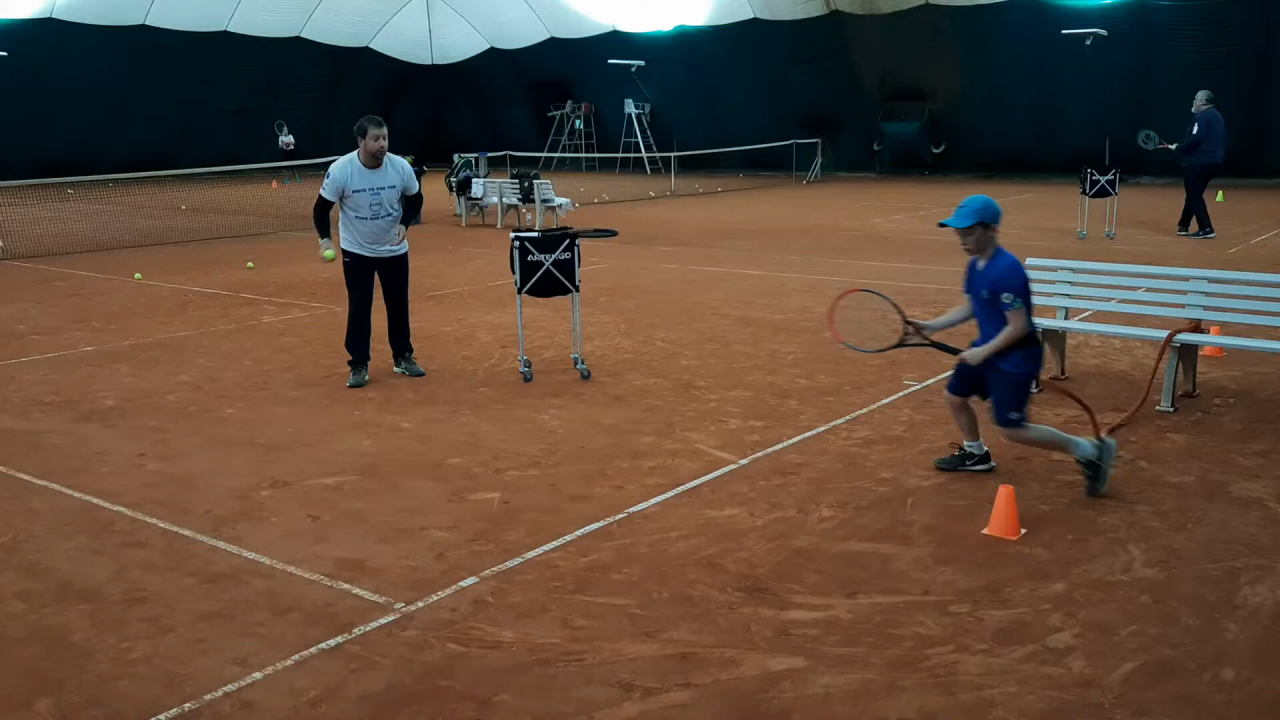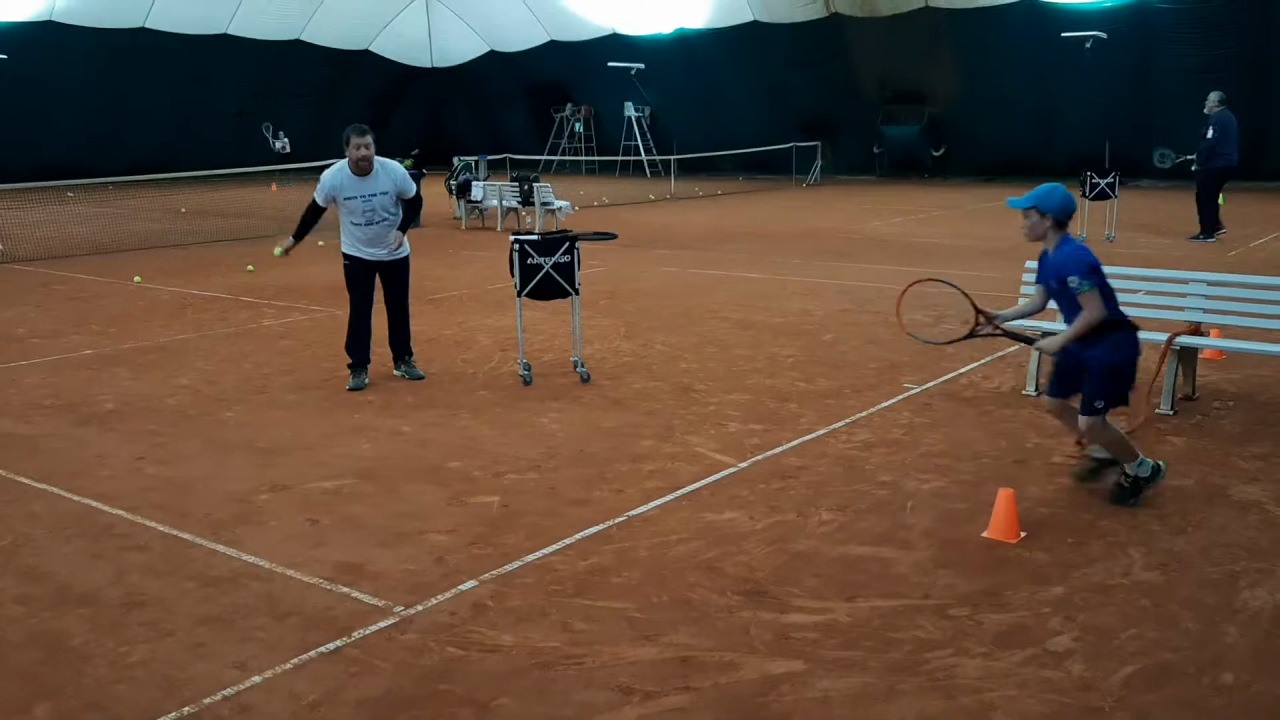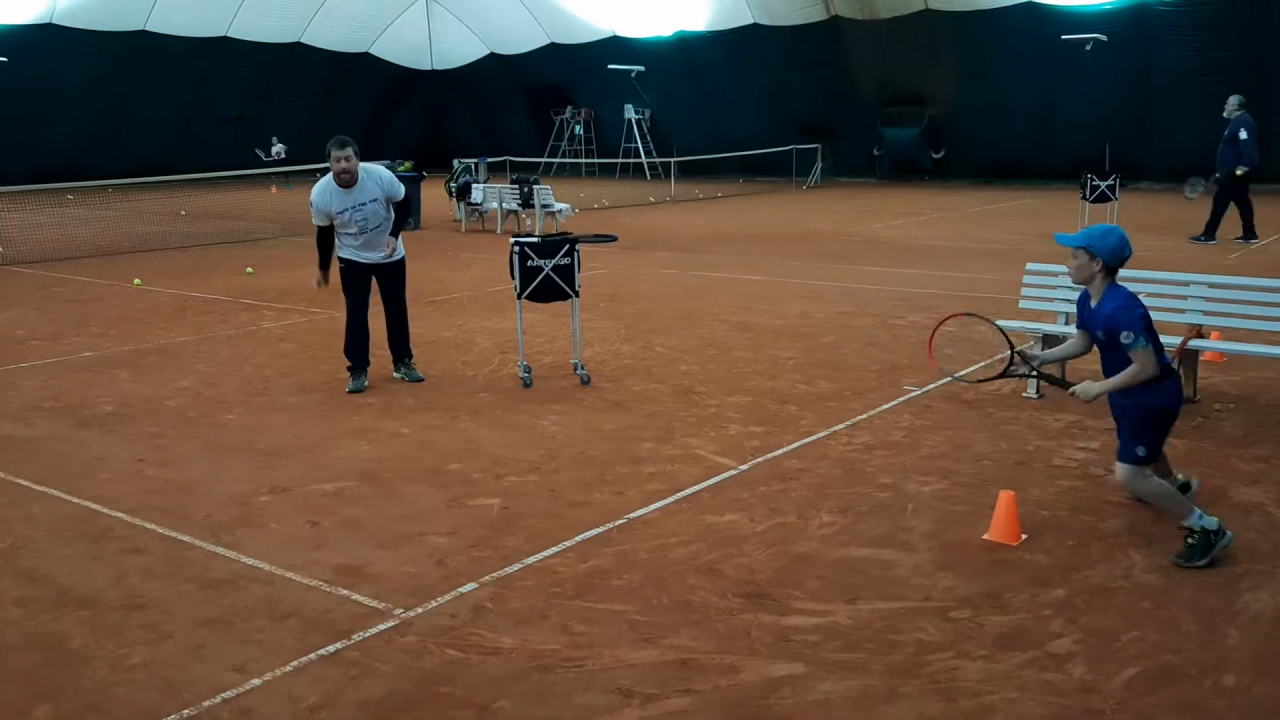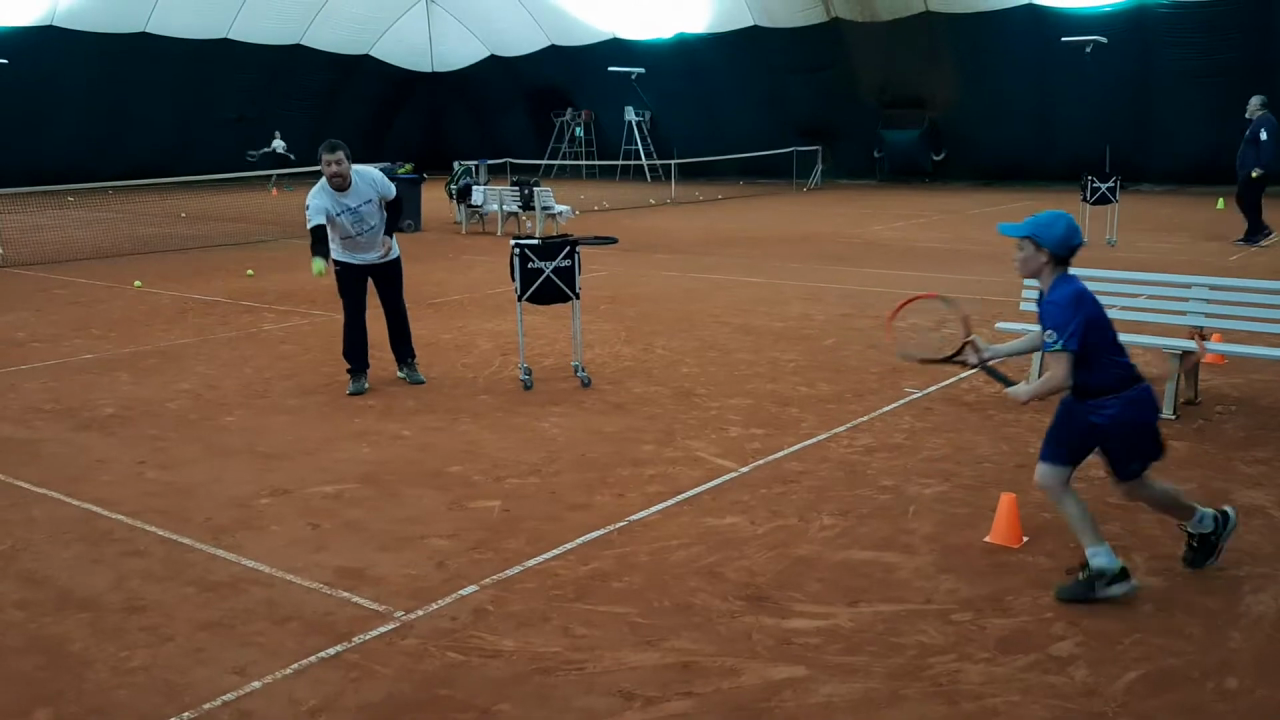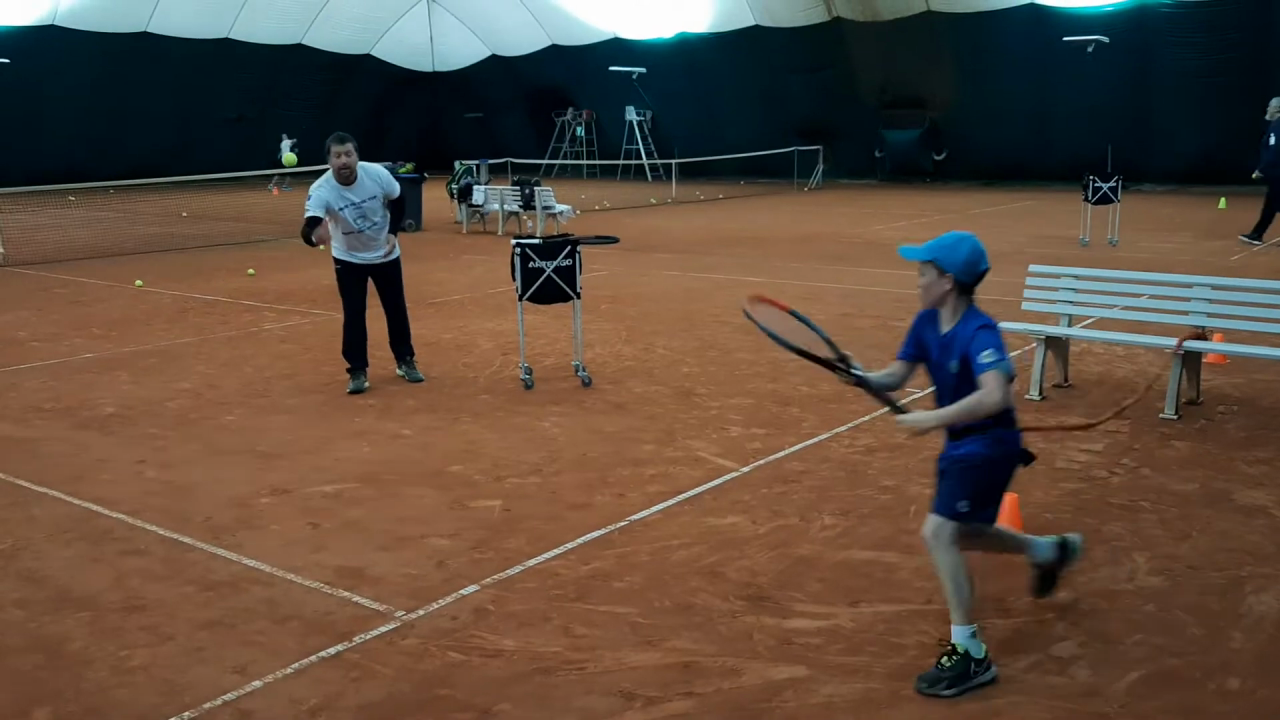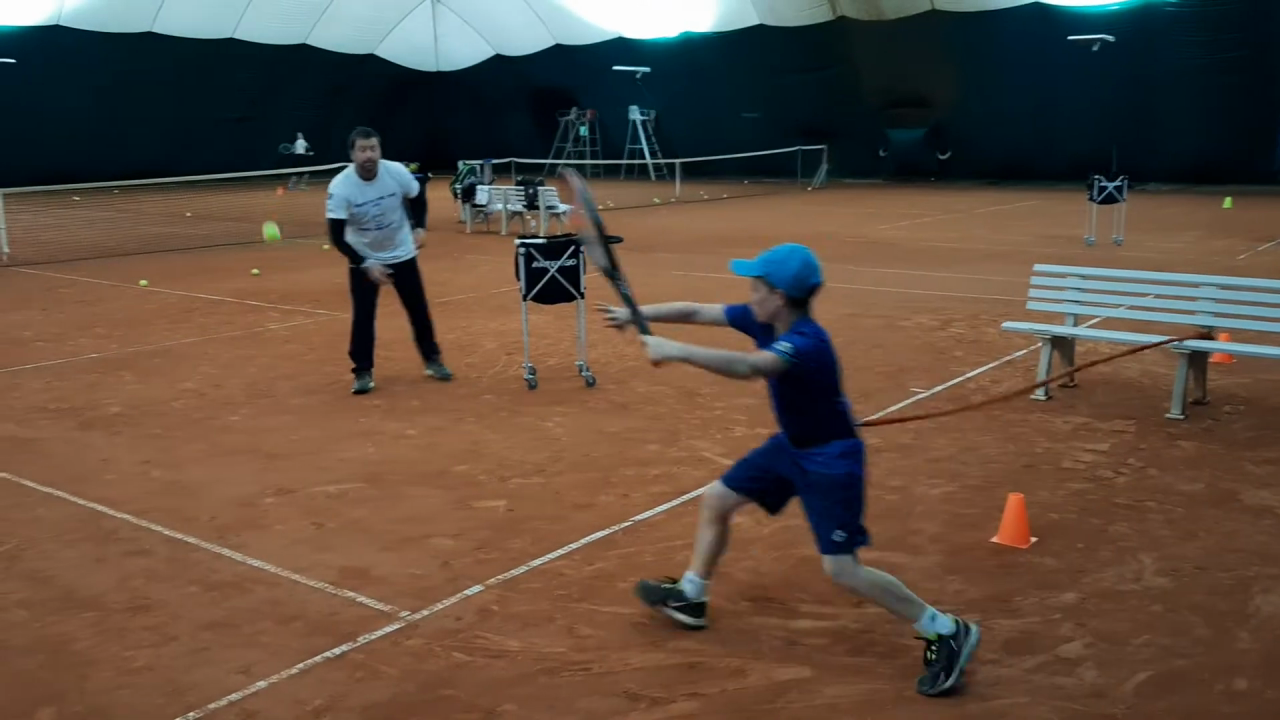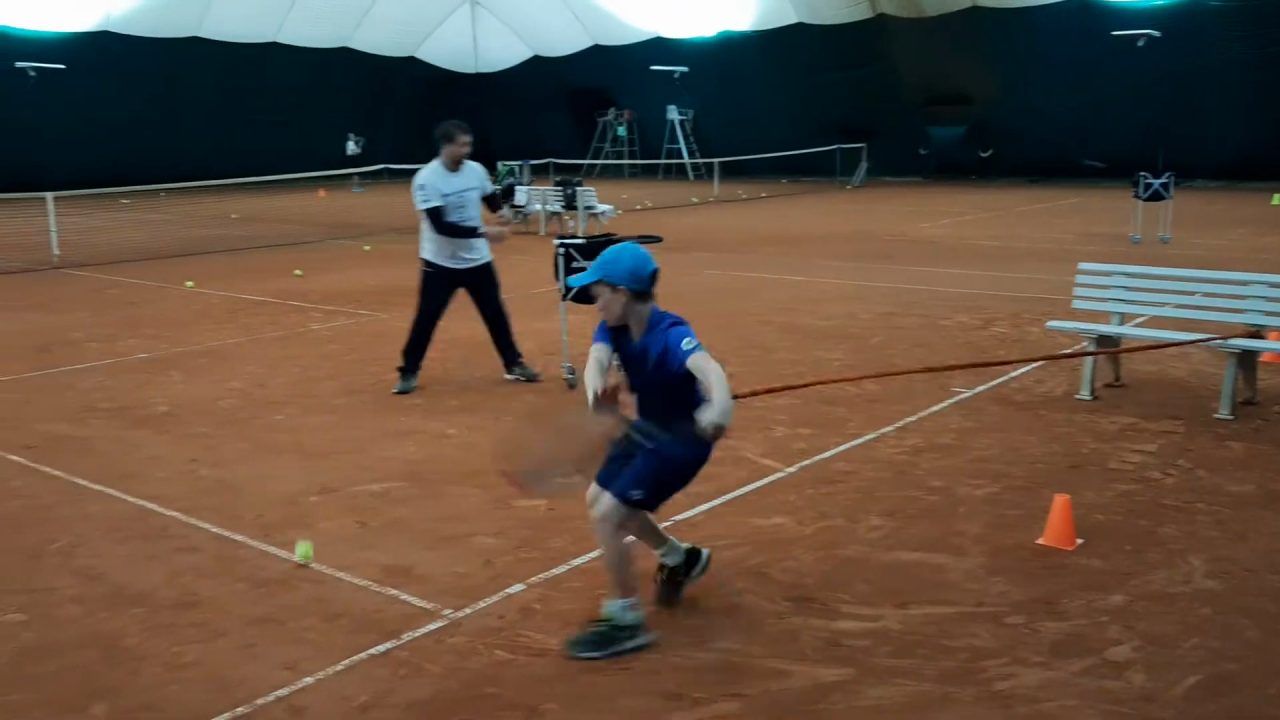
dt=0.3s
person 1, frame 1
left shoulder: (1007, 271)
right shoulder: (975, 266)
left elbow: (1019, 326)
right elbow: (968, 309)
left wrist: (984, 352)
right wrist: (930, 326)
left hip: (1016, 357)
right hip: (988, 351)
left knee: (1013, 431)
right knee: (955, 398)
left ankle: (1092, 451)
right ankle: (976, 453)
person 1, frame 2
left shoulder: (1073, 258)
right shoulder: (1048, 256)
left elbow: (1095, 311)
right elbow: (1039, 301)
left wrist: (1059, 341)
right wrist: (1001, 317)
left hip: (1110, 345)
right hip: (1081, 342)
left knee: (1090, 424)
right knee: (1055, 404)
left ankle: (1143, 470)
right ankle: (1103, 455)
person 1, frame 3
left shoulder: (1122, 308)
right shoulder: (1087, 299)
left elbow: (1148, 367)
right elbow: (1084, 343)
left wrist: (1097, 388)
right wrist: (1040, 359)
left hip: (1154, 395)
right hip: (1125, 391)
left knee: (1128, 476)
right knee: (1136, 455)
left ankle: (1207, 529)
right ankle: (1176, 488)
person 1, frame 4
left shoulder: (1065, 301)
right shoulder: (1051, 294)
left elbow: (1059, 378)
right elbow: (1046, 340)
left wrist: (1026, 393)
right wrist: (992, 352)
left hip: (1121, 404)
right hip: (1084, 401)
left knee: (1134, 487)
right knee: (1048, 479)
left ankle: (1209, 524)
right ankle: (1106, 568)
person 1, frame 5
left shoulder: (980, 331)
right shoulder: (927, 323)
left elbow: (995, 398)
right elbow: (897, 373)
left wrist: (934, 420)
right wrist: (863, 377)
left hip: (986, 448)
right hip: (962, 446)
left knee: (937, 536)
right knee: (959, 537)
left ankle: (969, 653)
right ankle: (1052, 550)
person 1, frame 6
left shoulder: (805, 342)
right shoulder: (763, 320)
left elbow: (747, 368)
right elbow: (696, 312)
left wrist: (678, 351)
right wrist: (636, 315)
left hip: (831, 458)
right hip: (790, 446)
left knee: (839, 568)
right knee: (714, 502)
left ankle: (944, 632)
right ankle: (690, 596)
person 1, frame 7
left shoulder: (672, 333)
right shoulder: (615, 327)
left elbow: (710, 370)
right elbow: (597, 357)
left wrist: (717, 406)
right wrist: (596, 385)
left hip: (681, 442)
right hip: (649, 434)
left knee: (607, 515)
right knee: (603, 500)
left ankle: (624, 623)
right ankle: (681, 557)
person 2, frame 1
left shoulder: (400, 166)
right shoulder: (340, 170)
left elbow: (415, 199)
right elbow: (322, 207)
left wrist: (404, 223)
right wrist: (325, 238)
left hip: (394, 250)
right hip: (357, 251)
left knee: (399, 304)
right knee: (359, 308)
left ankle: (403, 357)
right ankle: (359, 365)
person 2, frame 2
left shoulder: (394, 170)
right shoulder: (332, 178)
left elbow: (414, 201)
right elbow: (315, 211)
left wrist: (401, 229)
right wrist: (295, 239)
left hip: (395, 252)
right hip: (356, 254)
left knee: (399, 307)
right knee: (359, 311)
left ankle: (403, 360)
right ankle: (359, 368)
person 2, frame 3
left shoulder: (380, 176)
right shoulder: (321, 194)
left elbow: (404, 204)
right elbow: (324, 235)
left wrist: (394, 235)
right wrist: (323, 270)
left hip: (390, 254)
right hip: (352, 258)
left knee: (397, 309)
right knee: (356, 312)
left ankle: (402, 363)
right ankle: (358, 370)
person 2, frame 4
left shoulder: (372, 177)
right shoulder: (317, 198)
left elbow: (395, 203)
right elbow: (318, 238)
left wrist: (388, 234)
right wrist: (320, 260)
left hip: (385, 255)
right hip: (348, 260)
left knee: (396, 309)
right knee: (353, 315)
left ankle: (406, 363)
right ankle: (358, 372)
person 2, frame 5
left shoulder: (378, 173)
right shoulder: (320, 190)
left elbow: (397, 201)
right elbow: (308, 230)
left wrist: (393, 232)
right wrist: (315, 236)
left hip: (385, 254)
right hip: (349, 259)
left knee: (396, 308)
right knee: (354, 315)
left ankle: (405, 361)
right ankle: (358, 371)
person 2, frame 6
left shoulder: (397, 172)
right shoulder: (340, 186)
left elbow: (417, 199)
right elbow: (337, 235)
left wrist: (418, 226)
right wrist: (366, 264)
left hip: (402, 253)
right hip: (365, 259)
left knee: (418, 308)
right knee: (363, 315)
left ankle: (432, 359)
right ankle: (363, 371)
person 2, frame 7
left shoulder: (475, 170)
right shoulder: (426, 179)
left elbow: (491, 197)
right elbow: (439, 225)
left wrist: (498, 206)
right wrist: (483, 231)
left hip: (477, 259)
right hip: (439, 262)
left knee: (495, 311)
right knee: (426, 317)
left ankle: (513, 364)
right ankle: (409, 372)
